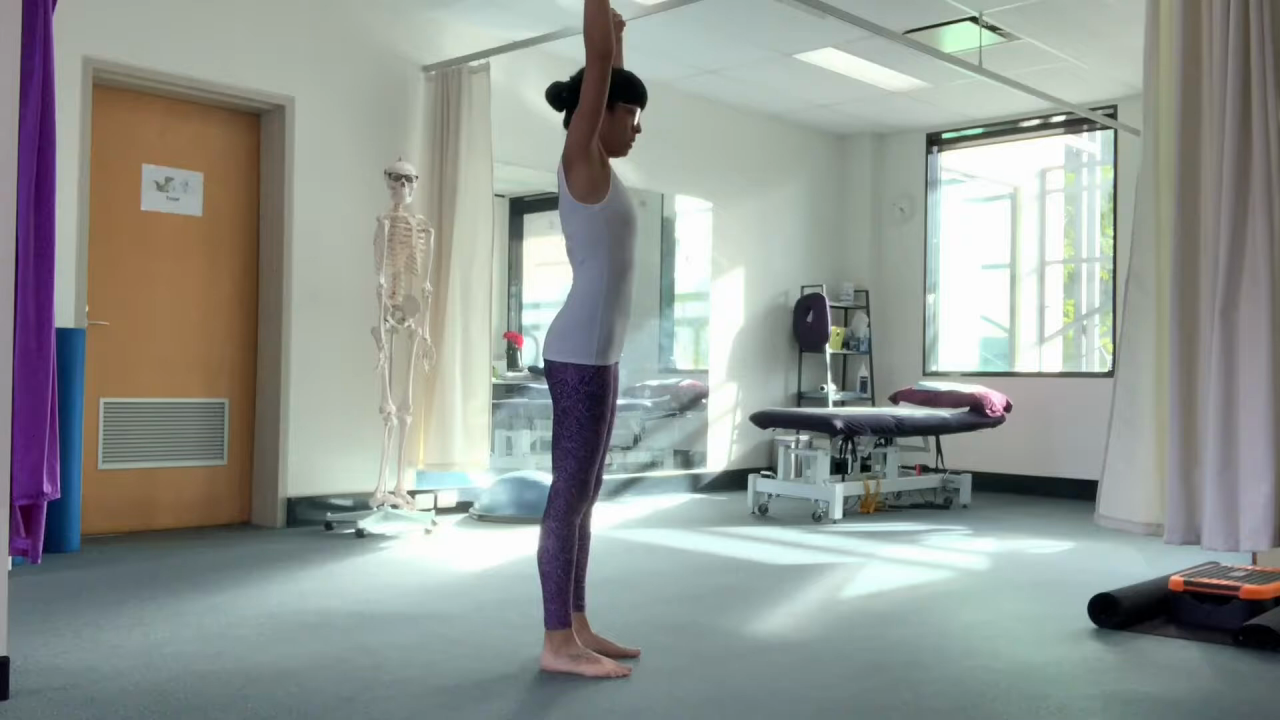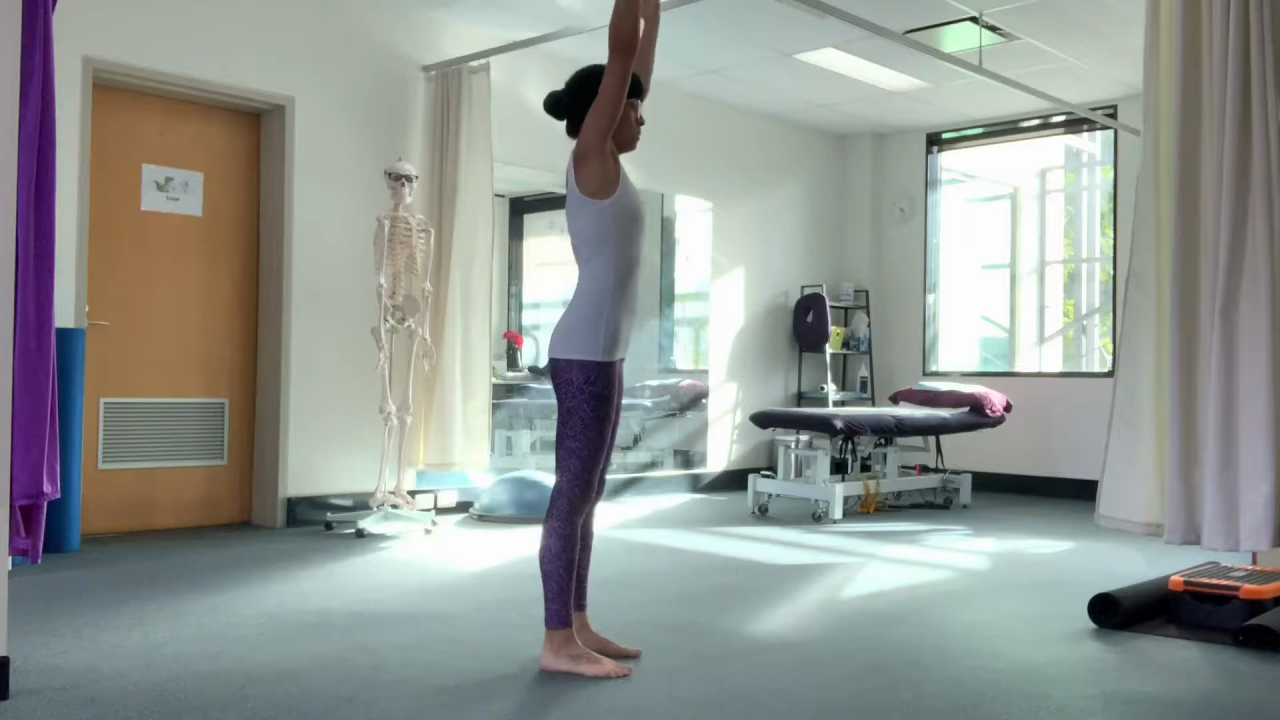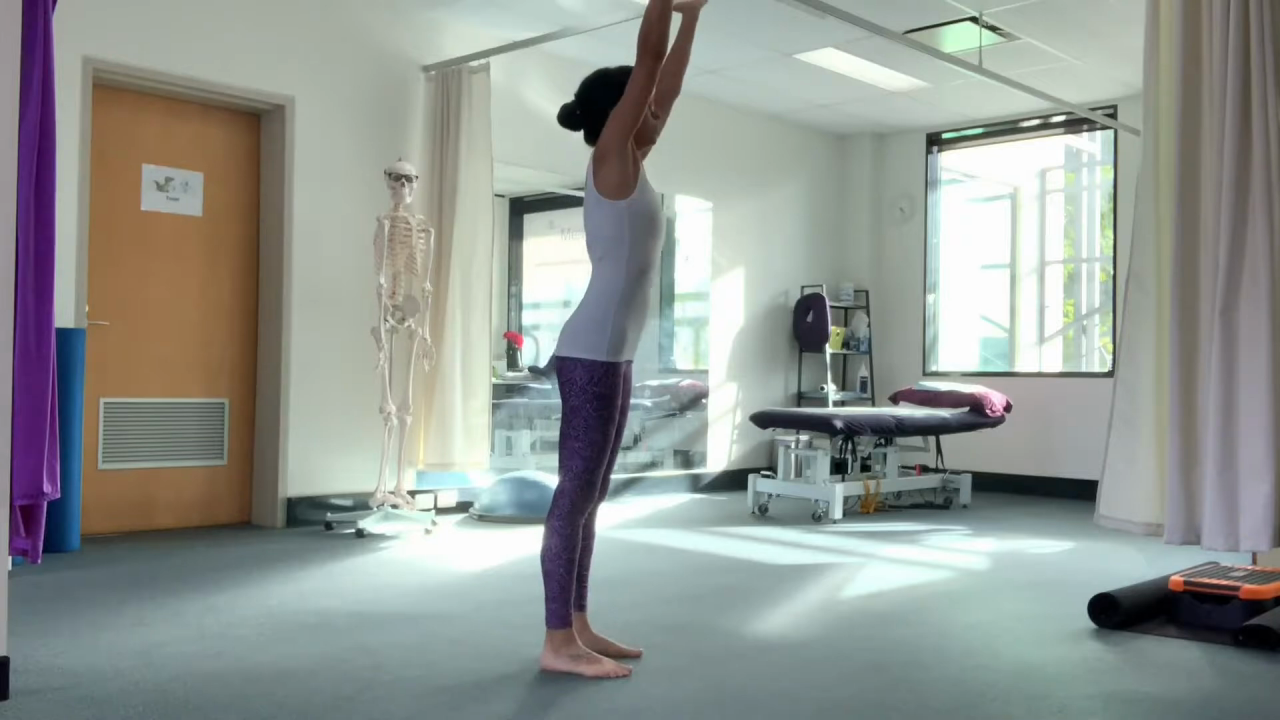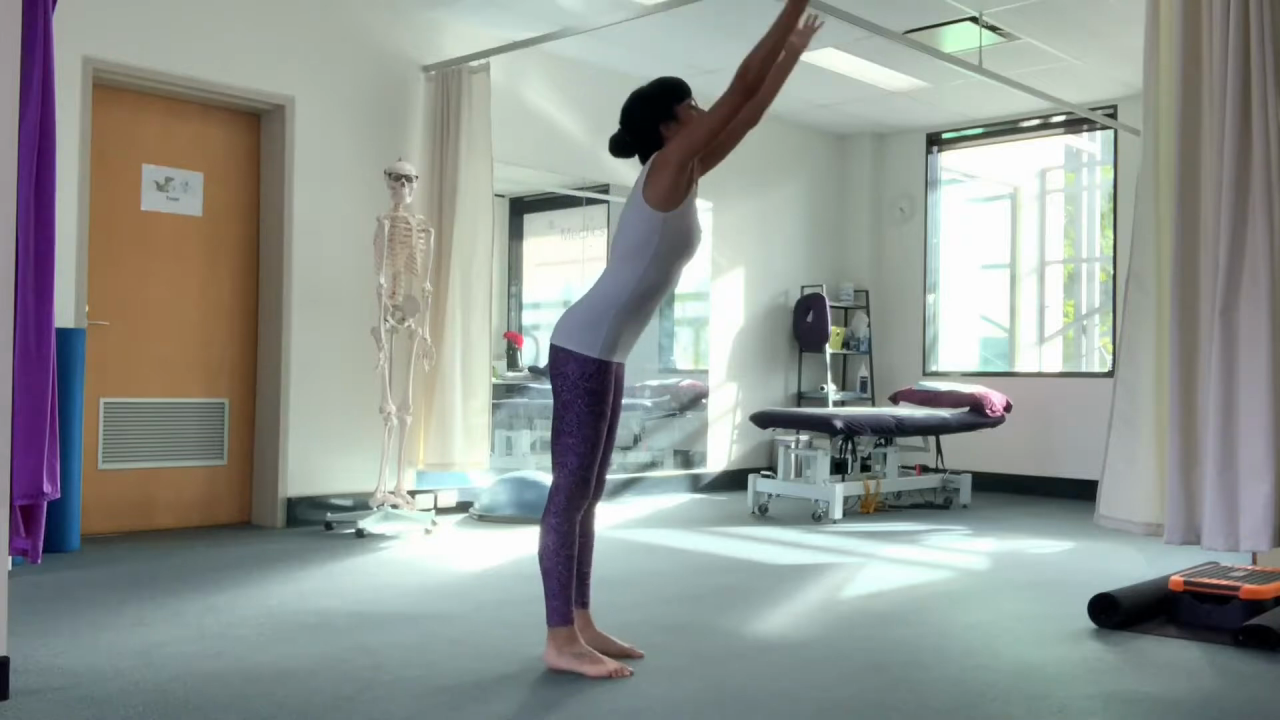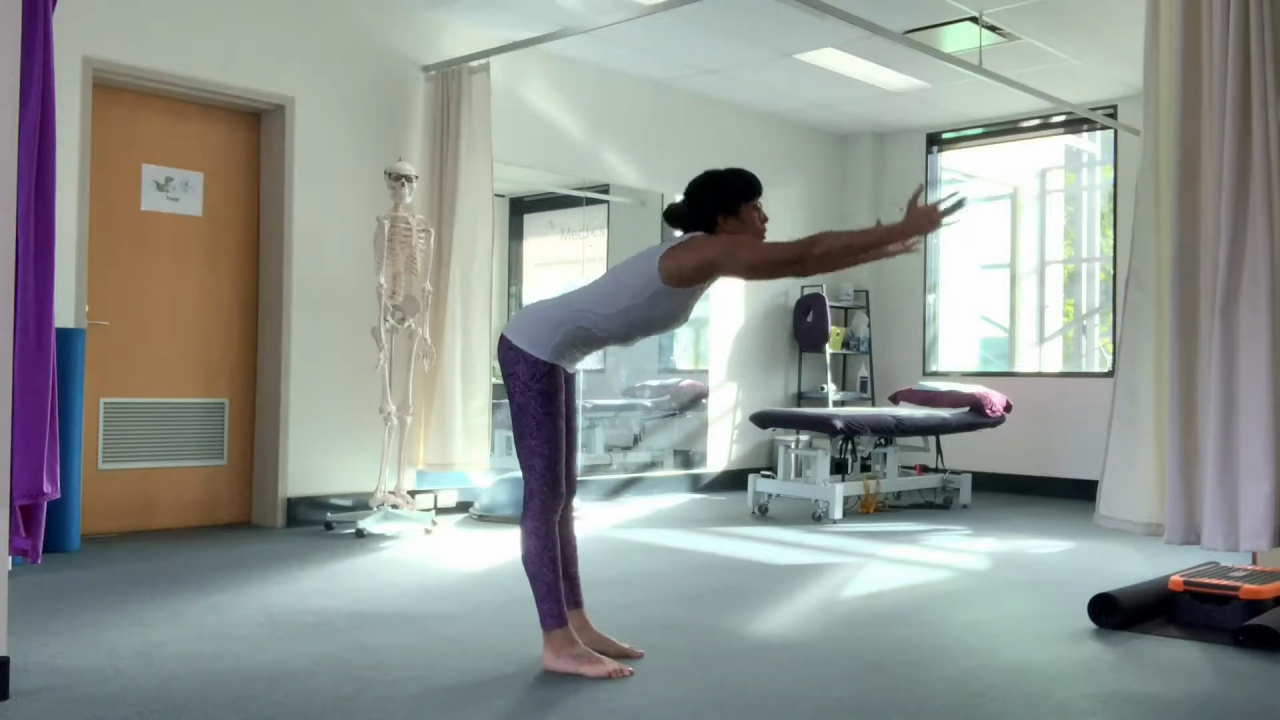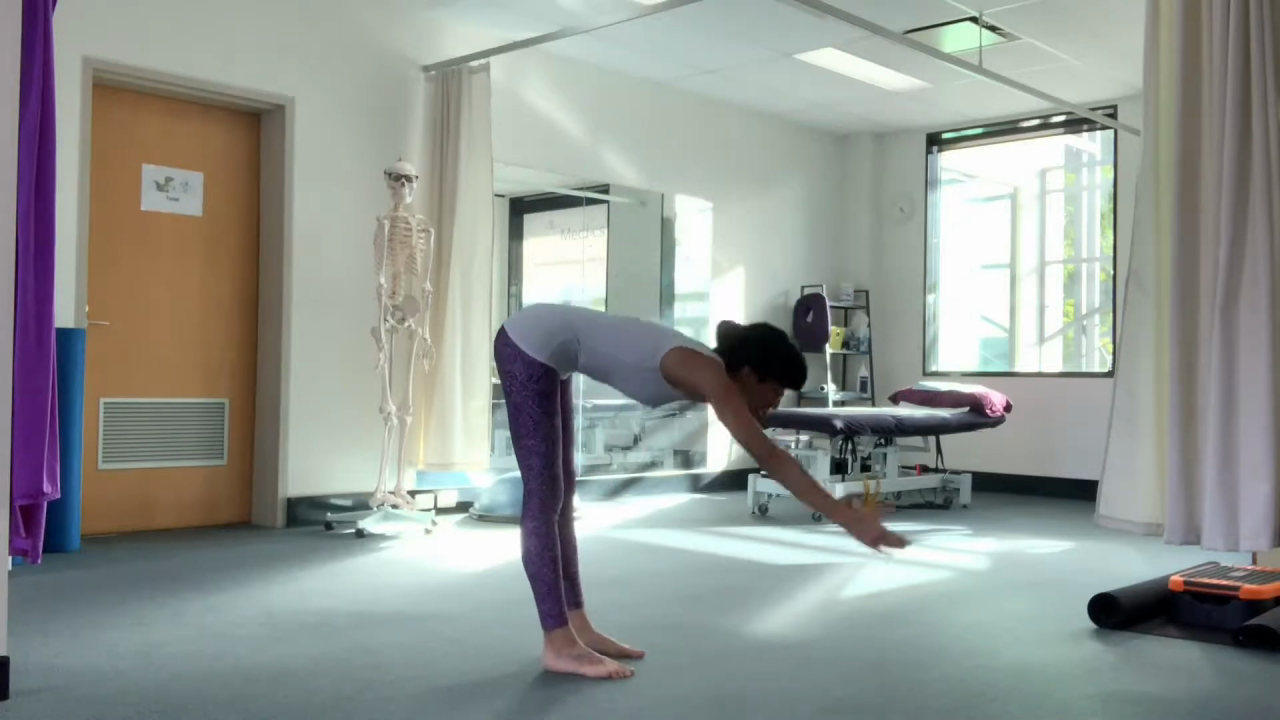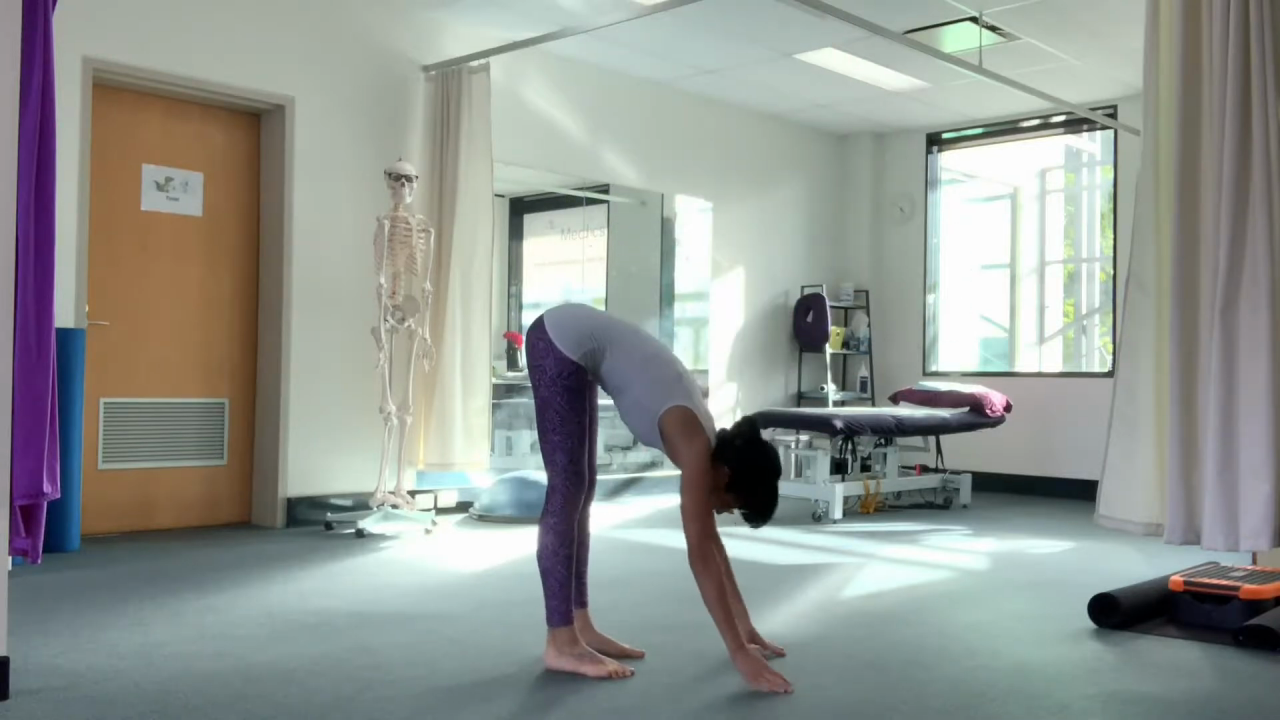
dt=0.3s
person 1, frame 1
left shoulder: (593, 167)
right shoulder: (579, 160)
left elbow: (609, 71)
right elbow: (596, 64)
left hip: (593, 352)
right hip: (581, 353)
left knee: (582, 496)
right knee: (570, 497)
left ankle: (576, 627)
right ankle: (558, 644)
person 1, frame 2
left shoulder: (602, 164)
right shoulder: (591, 158)
left elbow: (635, 65)
right elbow: (620, 55)
left hip: (599, 351)
right hip: (586, 352)
left knee: (584, 496)
right knee: (573, 496)
left ankle: (576, 628)
right ankle: (557, 643)
person 1, frame 3
left shoulder: (629, 163)
right shoulder: (610, 158)
left elbow: (666, 84)
right elbow: (647, 60)
left hip: (607, 354)
right hip: (593, 352)
left knee: (588, 497)
right knee: (576, 497)
left ankle: (576, 628)
right ankle: (558, 644)
person 1, frame 4
left shoulder: (680, 175)
right shoulder: (667, 171)
left elbow: (745, 112)
right elbow: (739, 94)
left hip: (600, 349)
right hip: (585, 347)
left knee: (584, 494)
right knee: (570, 492)
left ankle: (579, 625)
right ankle: (560, 641)
person 1, frame 5
left shoulder: (703, 256)
right shoulder: (703, 252)
left elbow: (799, 258)
right elbow: (804, 253)
left wrist: (882, 246)
right wrist: (900, 229)
left hip: (550, 352)
right hip: (536, 348)
left knee: (558, 496)
right knee: (545, 495)
left ankle: (575, 626)
right ankle: (558, 645)
person 1, frame 6
left shoulder: (706, 370)
right shoulder: (708, 373)
left elbow: (767, 450)
right elbow: (766, 455)
left wrist: (835, 506)
right wrist: (844, 515)
left hip: (544, 351)
right hip: (531, 346)
left knee: (561, 492)
right knee: (546, 495)
left ankle: (578, 627)
right ankle: (559, 645)
person 1, frame 7
left shoulder: (703, 443)
right shoulder: (695, 445)
left elbow: (710, 541)
right elbow: (701, 554)
left wrist: (744, 625)
right wrist: (740, 654)
left hip: (574, 345)
right hip: (563, 342)
left knee: (580, 490)
right knee: (568, 492)
left ankle: (579, 627)
right ankle: (560, 645)
